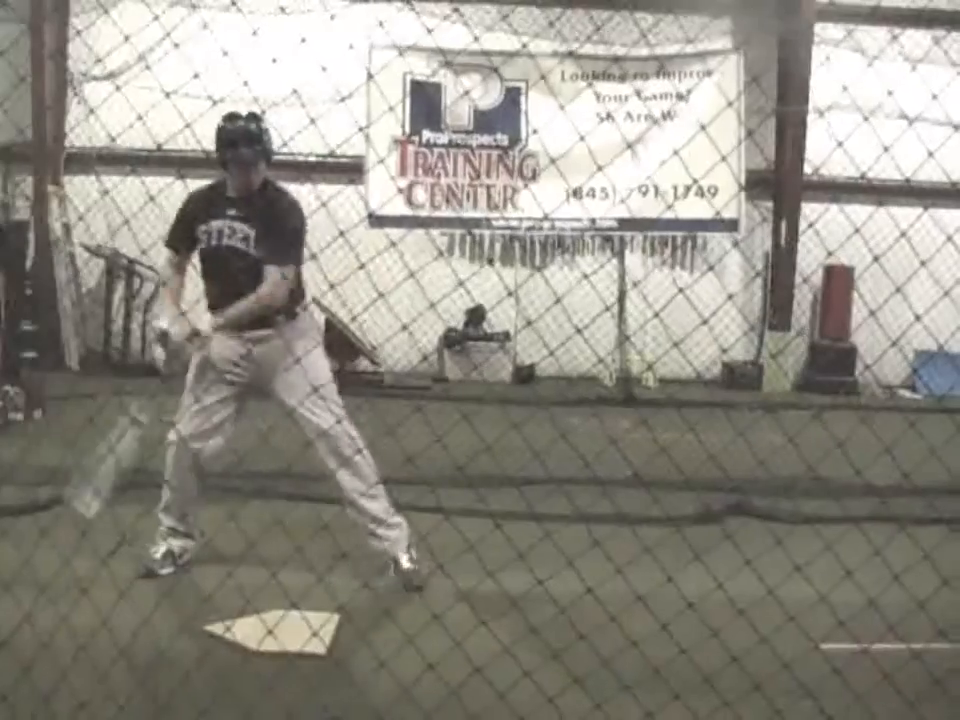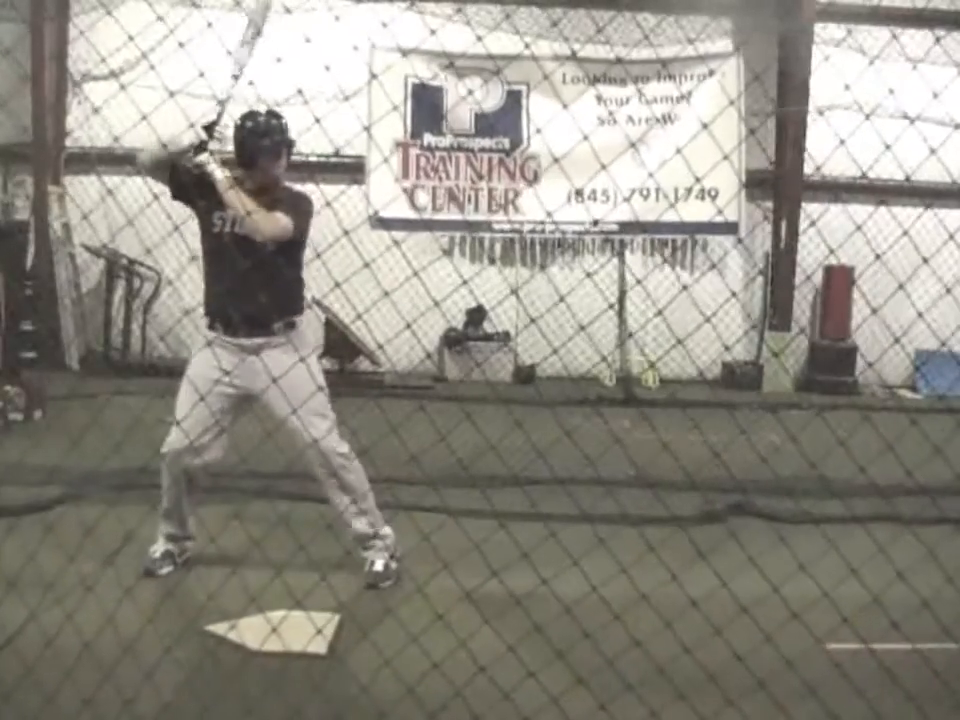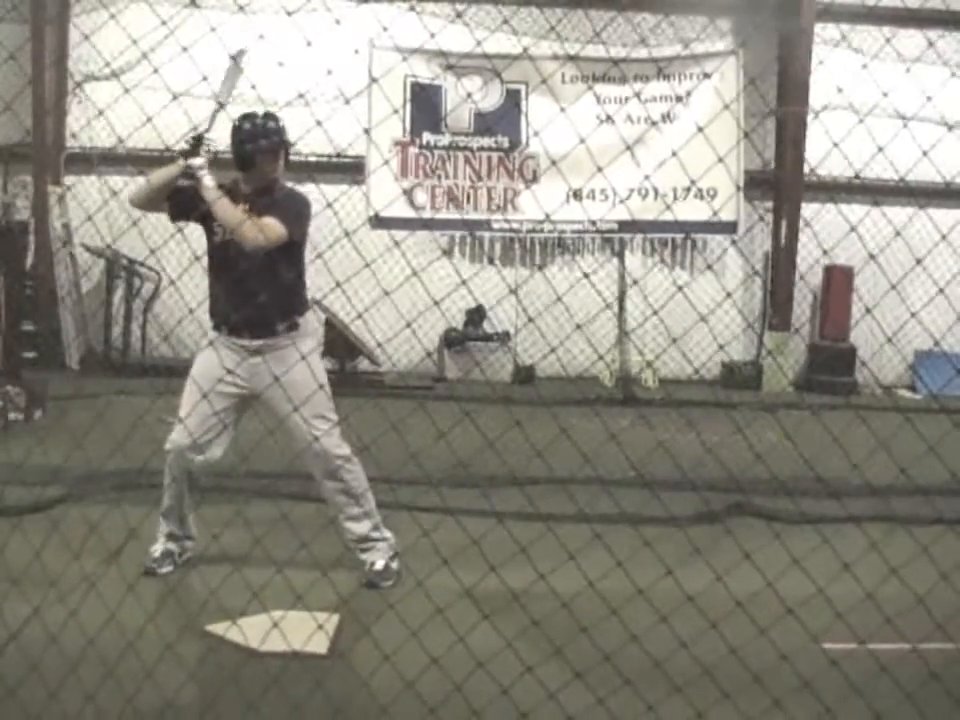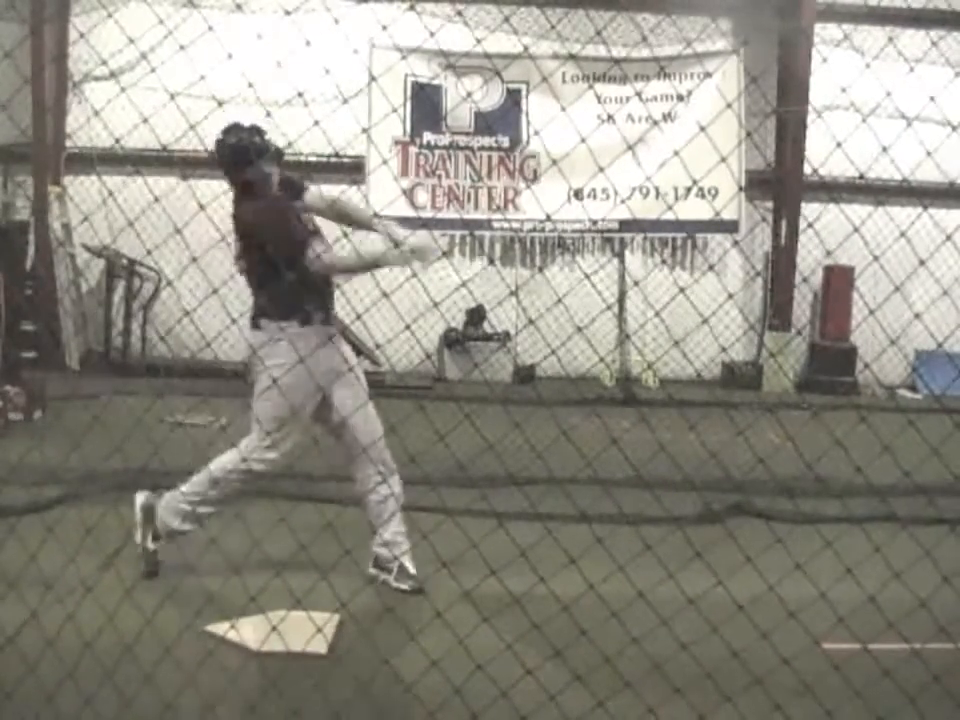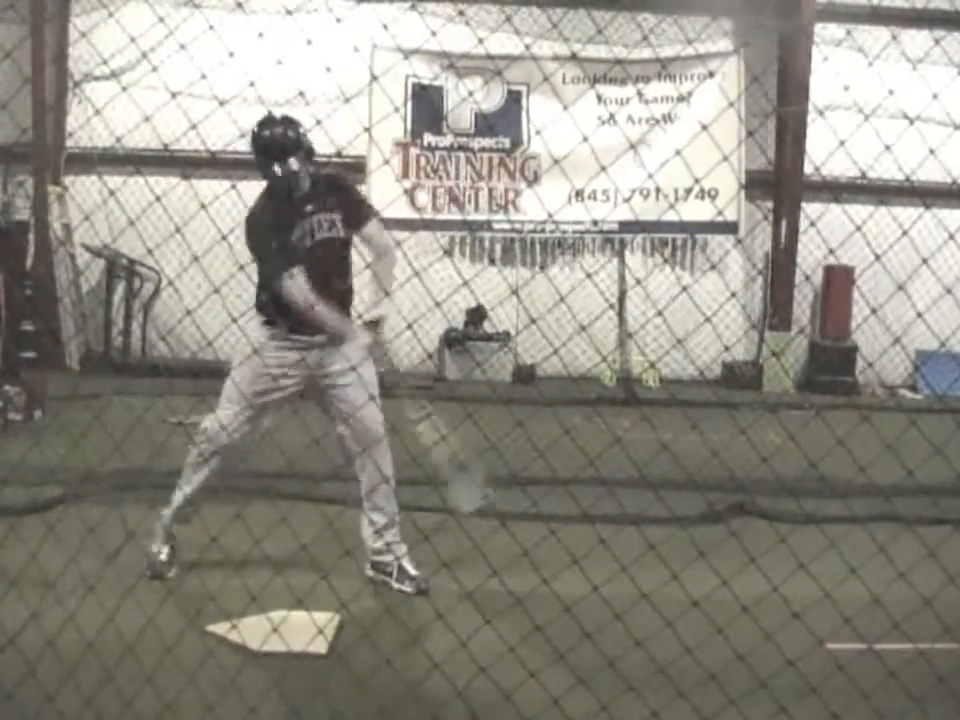
dt=1s
person 1, frame 1
left shoulder: (283, 209)
right shoulder: (199, 203)
left elbow: (276, 292)
right elbow: (173, 266)
left wrist: (212, 323)
right wrist: (169, 313)
left hip: (286, 336)
right hip: (223, 339)
left knee: (333, 431)
right knee: (186, 438)
left ankle: (394, 538)
right ankle: (175, 538)
person 1, frame 2
left shoulder: (296, 203)
right shoulder: (208, 189)
left elbow: (266, 230)
right elbow: (146, 162)
left wrist: (219, 178)
right wrist: (187, 148)
left hip: (283, 346)
right hip: (221, 346)
left knee: (328, 448)
right knee: (178, 449)
left ankle: (378, 543)
right ankle: (173, 540)
person 1, frame 3
left shoulder: (293, 203)
right shoulder: (212, 196)
left elbow: (253, 237)
right elbow: (139, 200)
left wrist: (206, 183)
right wrist: (181, 168)
left hip: (287, 345)
right hip: (226, 347)
left knee: (329, 449)
right knee: (181, 447)
left ankle: (377, 545)
right ankle: (174, 537)
person 1, frame 4
left shoulder: (277, 189)
right shoulder: (257, 214)
left elbow: (330, 205)
right elbow: (324, 263)
left wrist: (385, 229)
right wrist: (386, 254)
left hip: (319, 336)
right hip: (288, 344)
left knee: (369, 441)
right knee: (258, 452)
left ankle: (390, 553)
right ankle: (164, 514)
person 1, frame 5
left shoulder: (338, 189)
right shoulder: (265, 217)
left elbow: (380, 241)
right elbow: (295, 290)
left wrist: (381, 298)
right wrist: (346, 329)
left hip: (338, 337)
right hip: (280, 339)
left knee: (373, 440)
right knee: (217, 434)
left ankle: (386, 554)
right ankle: (169, 529)
